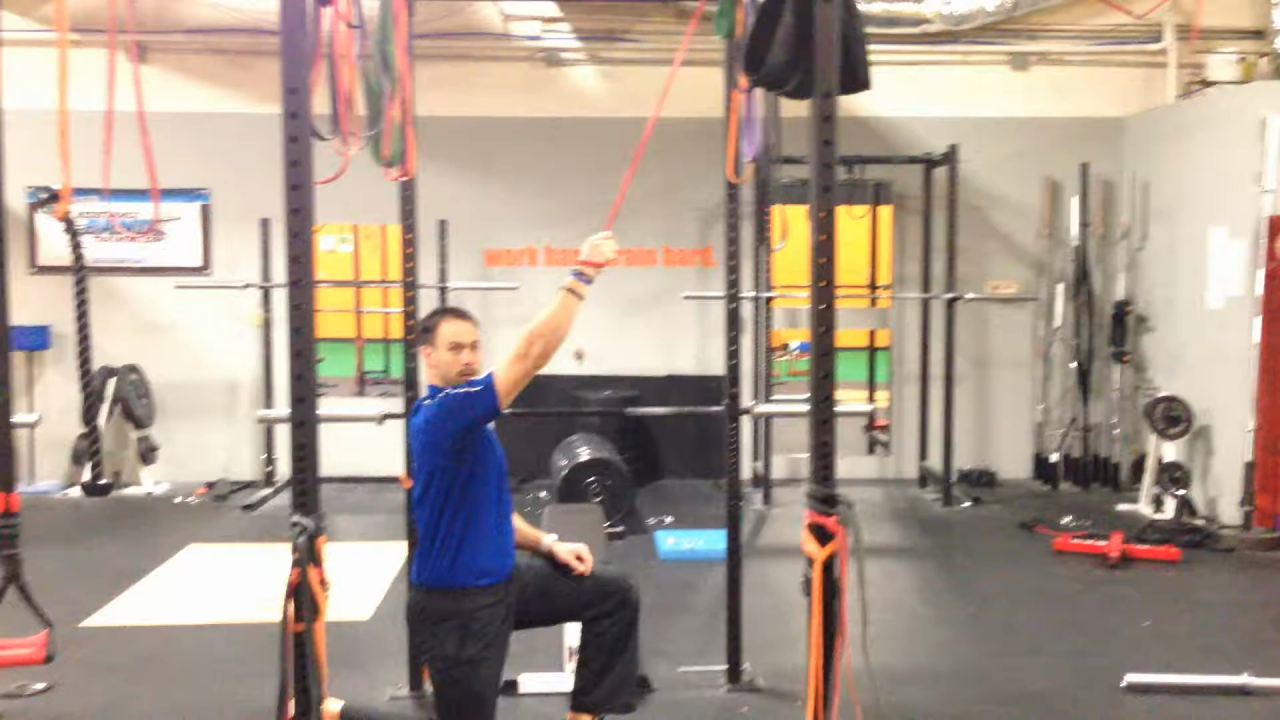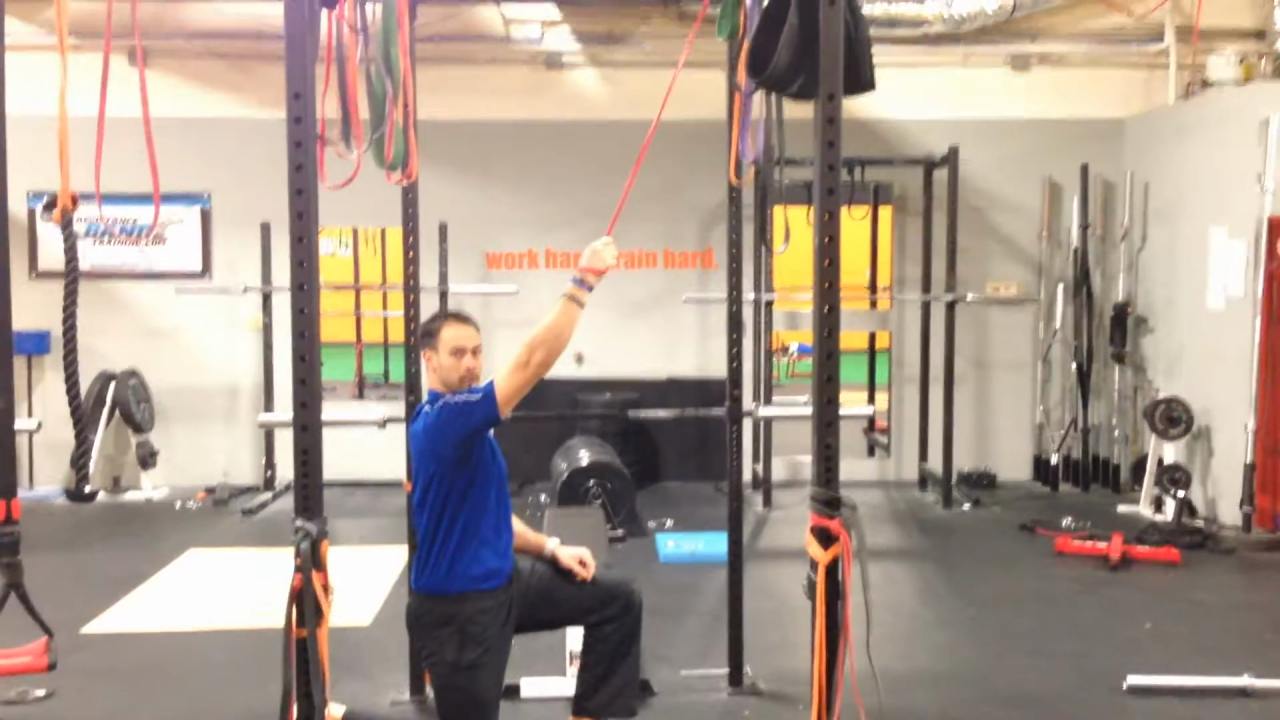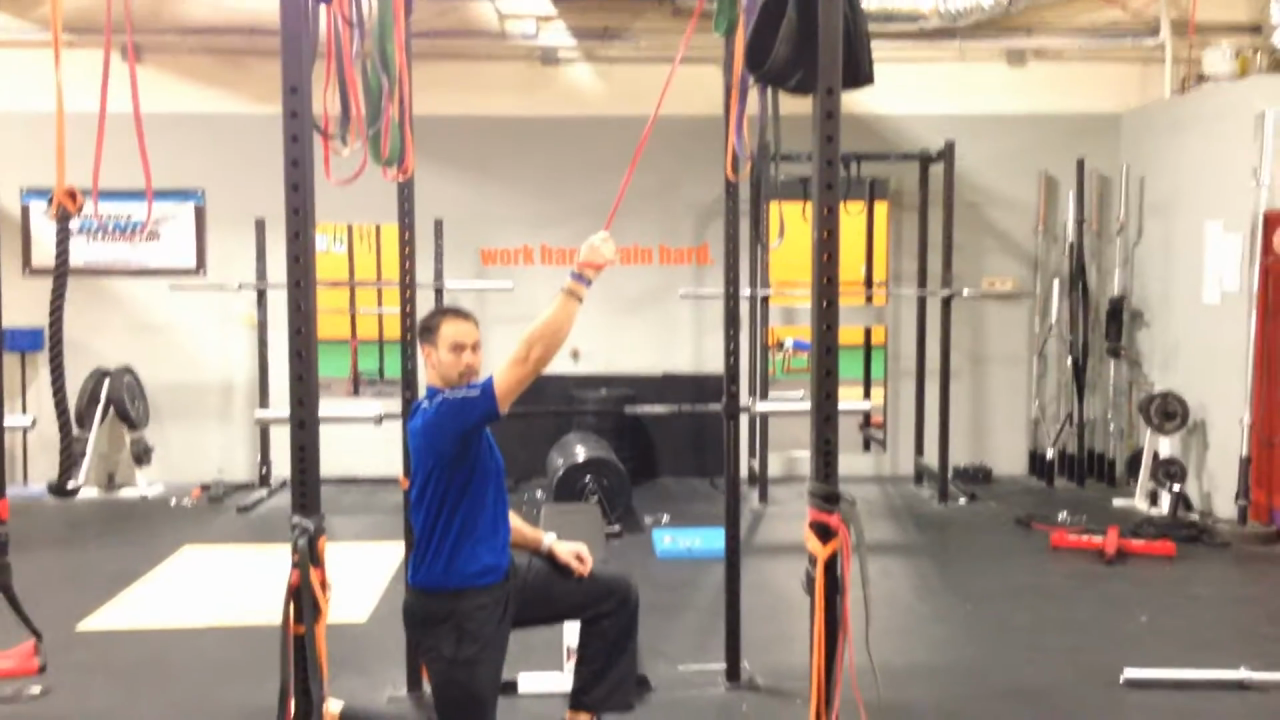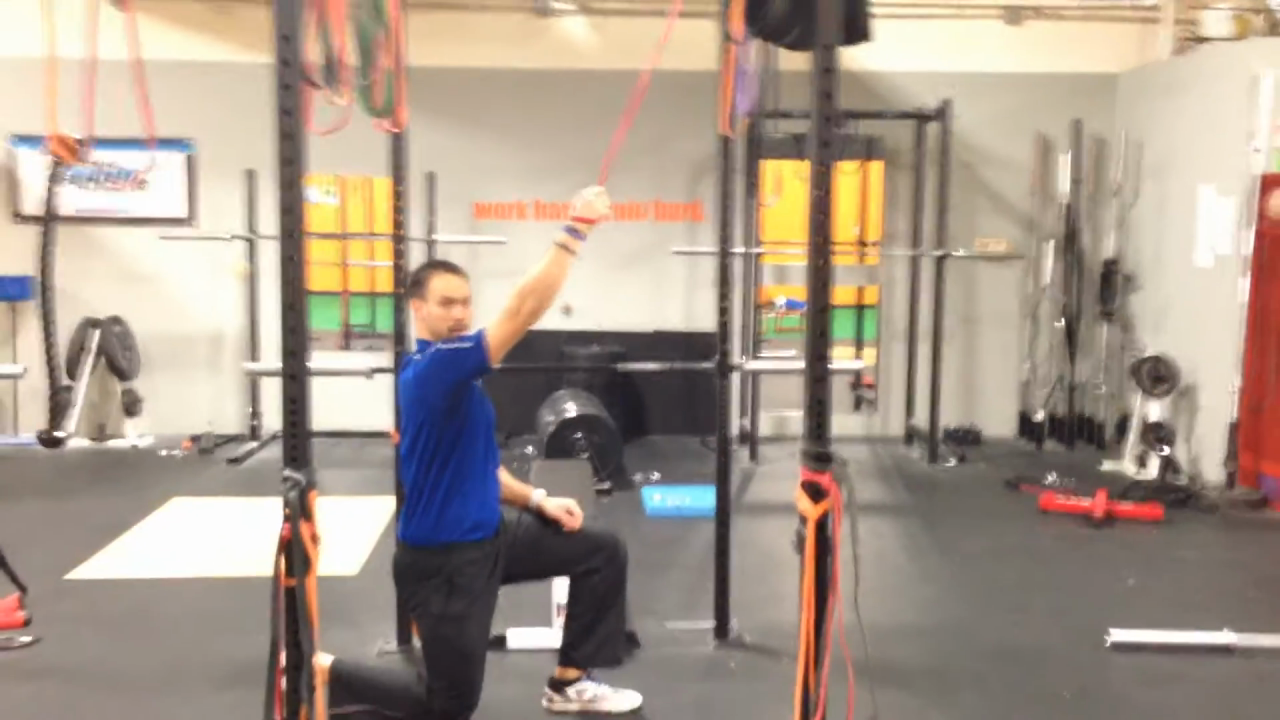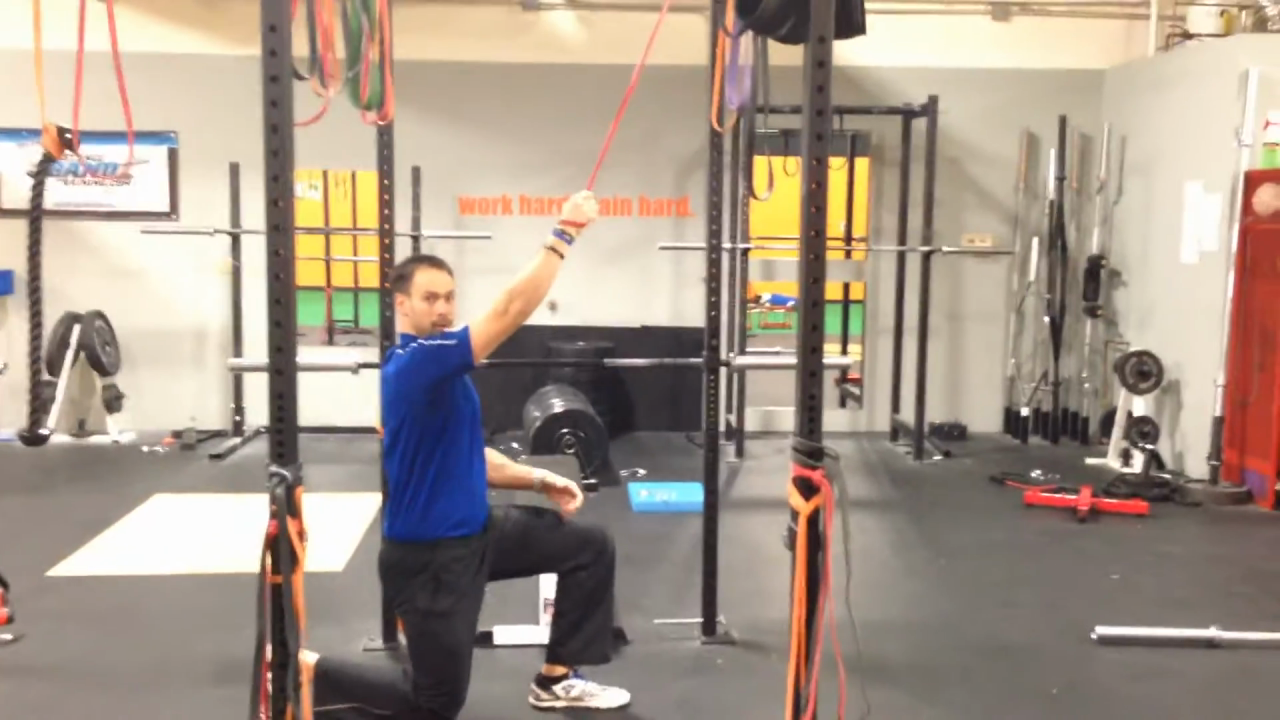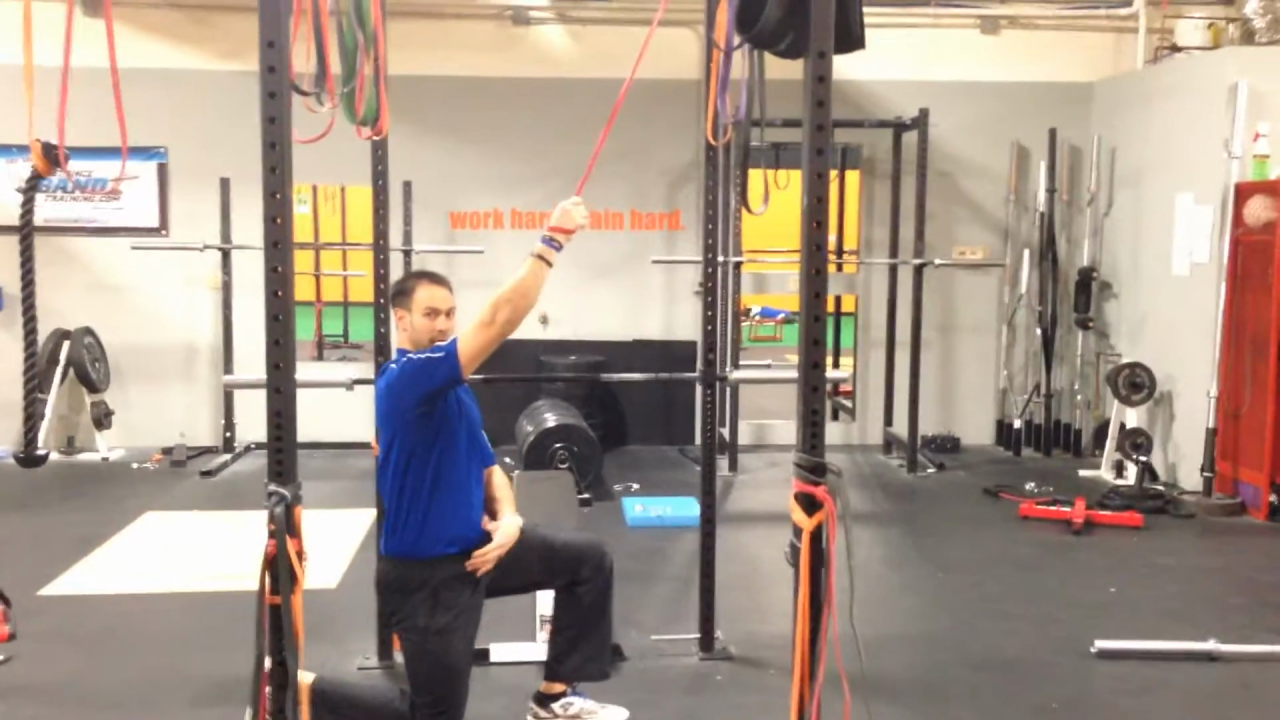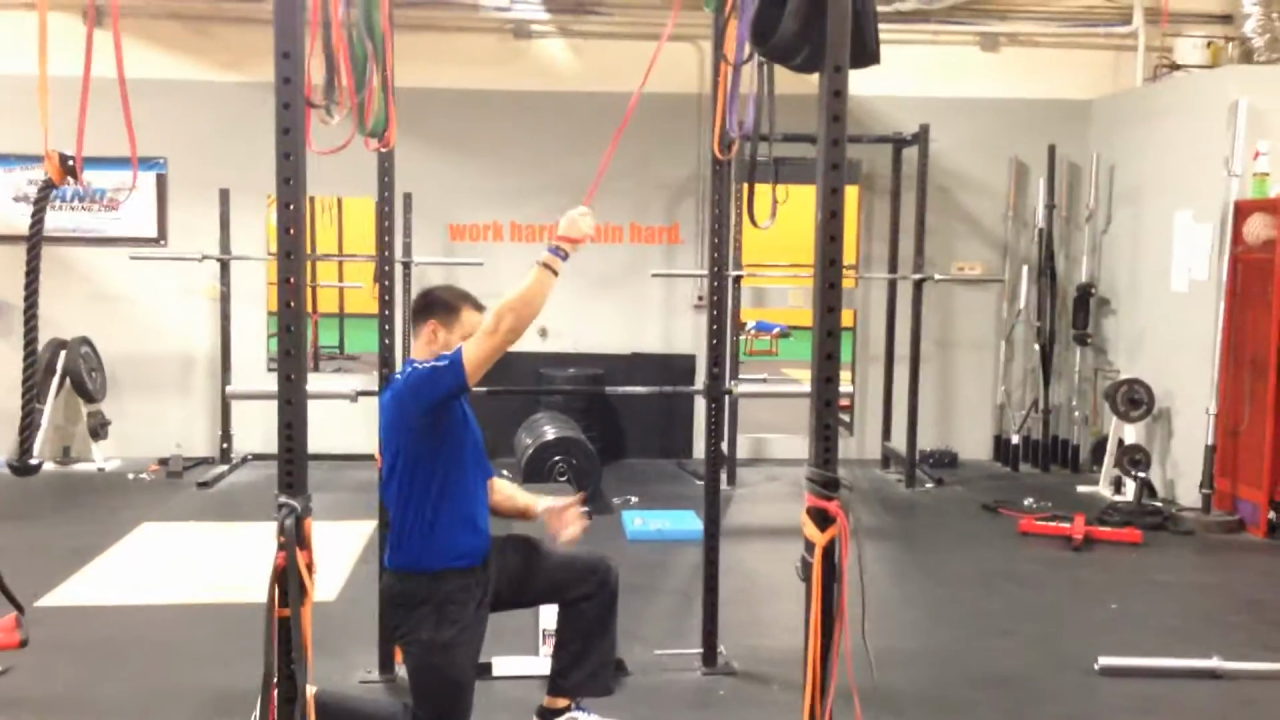
dt=0.4s
person 1, frame 1
left shoulder: (465, 419)
right shoulder: (441, 414)
right elbow: (530, 354)
left wrist: (547, 543)
right wrist: (583, 273)
left hip: (499, 578)
right hip: (456, 602)
left knee: (614, 597)
person 1, frame 2
left shoulder: (465, 420)
right shoulder: (439, 424)
right elbow: (533, 363)
left wrist: (551, 549)
right wrist: (584, 279)
left hip: (499, 583)
right hip: (460, 606)
left knee: (620, 601)
person 1, frame 3
left shoulder: (464, 419)
right shoulder: (441, 418)
right elbow: (530, 358)
left wrist: (547, 543)
right wrist: (582, 275)
left hip: (497, 579)
right hip: (455, 603)
left knee: (614, 596)
person 1, frame 4
left shoulder: (453, 374)
right shoulder: (434, 371)
right elbow: (520, 313)
left wrist: (537, 501)
right wrist: (574, 230)
left hip: (486, 536)
right hip: (443, 558)
left knee: (603, 552)
person 1, frame 5
left shoulder: (442, 370)
right shoulder: (414, 365)
right elbow: (507, 315)
left wrist: (542, 479)
right wrist: (565, 231)
left hip: (467, 528)
right hip: (424, 549)
left knee: (589, 548)
left ankle: (558, 676)
right ankle: (304, 669)
person 1, frame 6
left shoulder: (453, 391)
right shoulder: (404, 382)
left elbow: (487, 467)
right elbow: (497, 323)
left wrist: (509, 518)
right wrist: (553, 239)
left hip: (474, 547)
right hip: (425, 572)
left knee: (588, 561)
person 1, frame 7
left shoulder: (447, 402)
right shoulder: (413, 392)
left elbow: (481, 485)
right elbow: (503, 331)
left wrist: (541, 507)
right wrist: (560, 248)
left hip: (477, 561)
right hip: (430, 586)
left knee: (593, 577)
